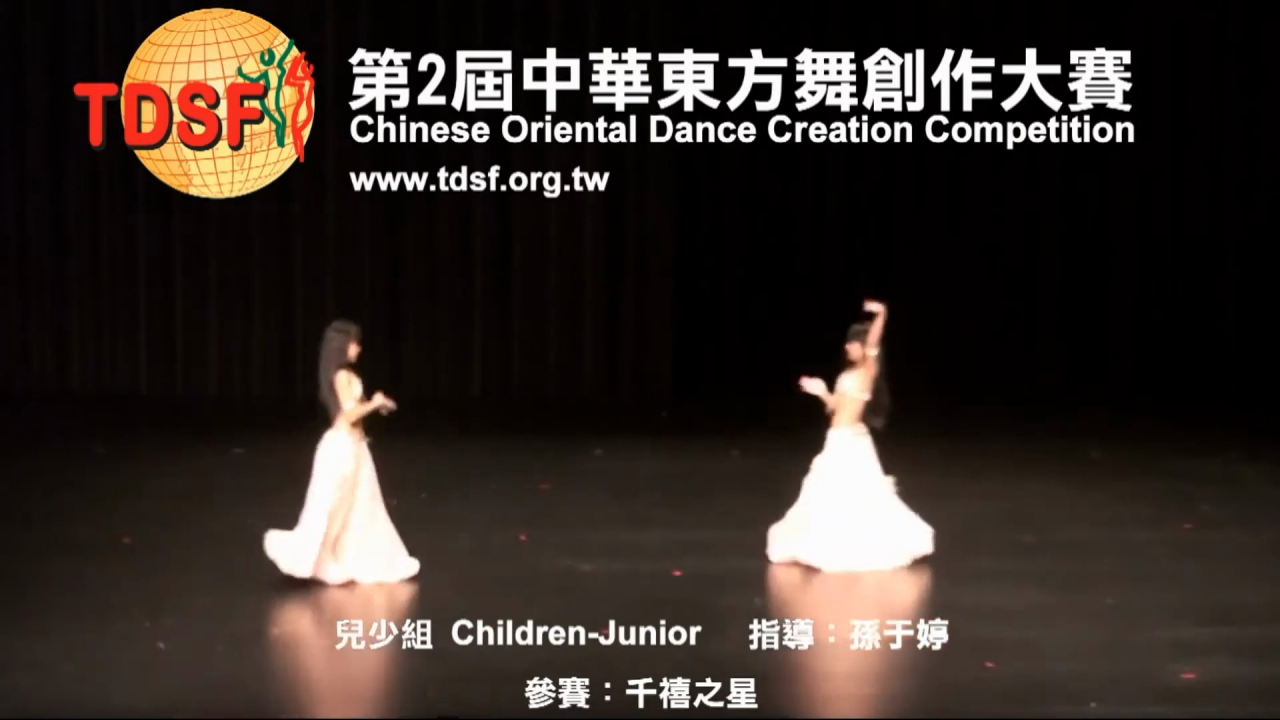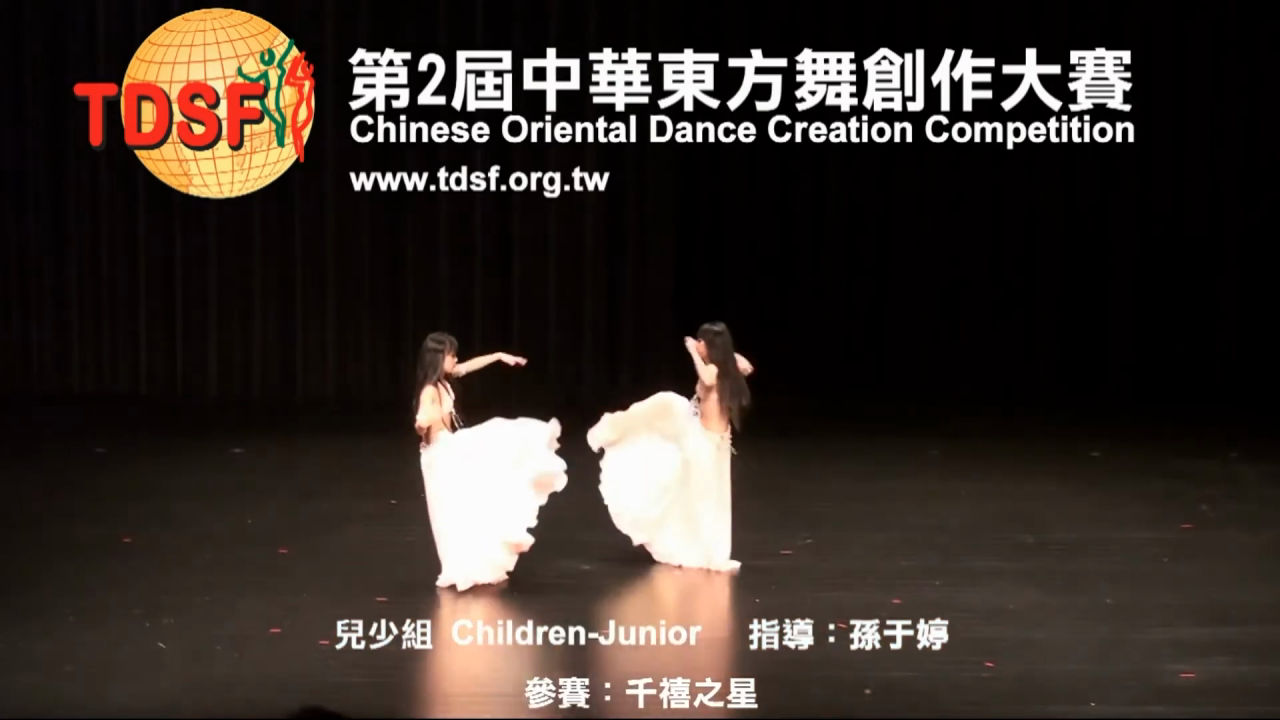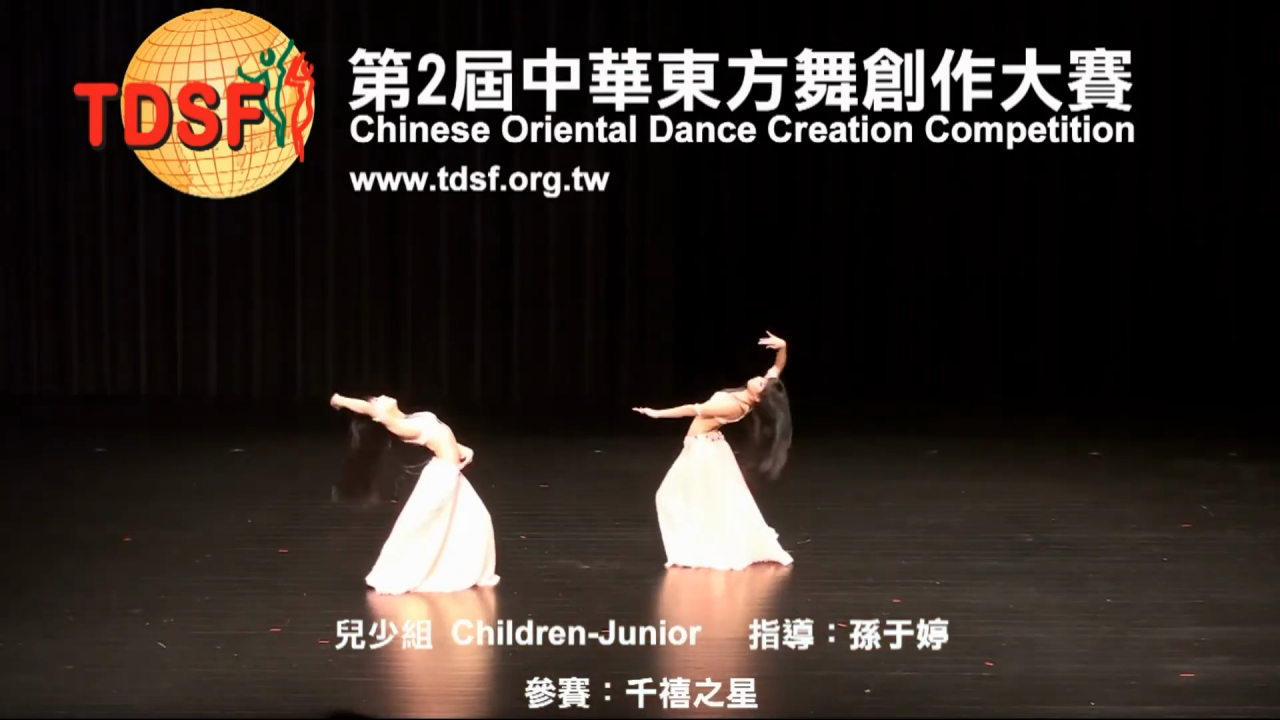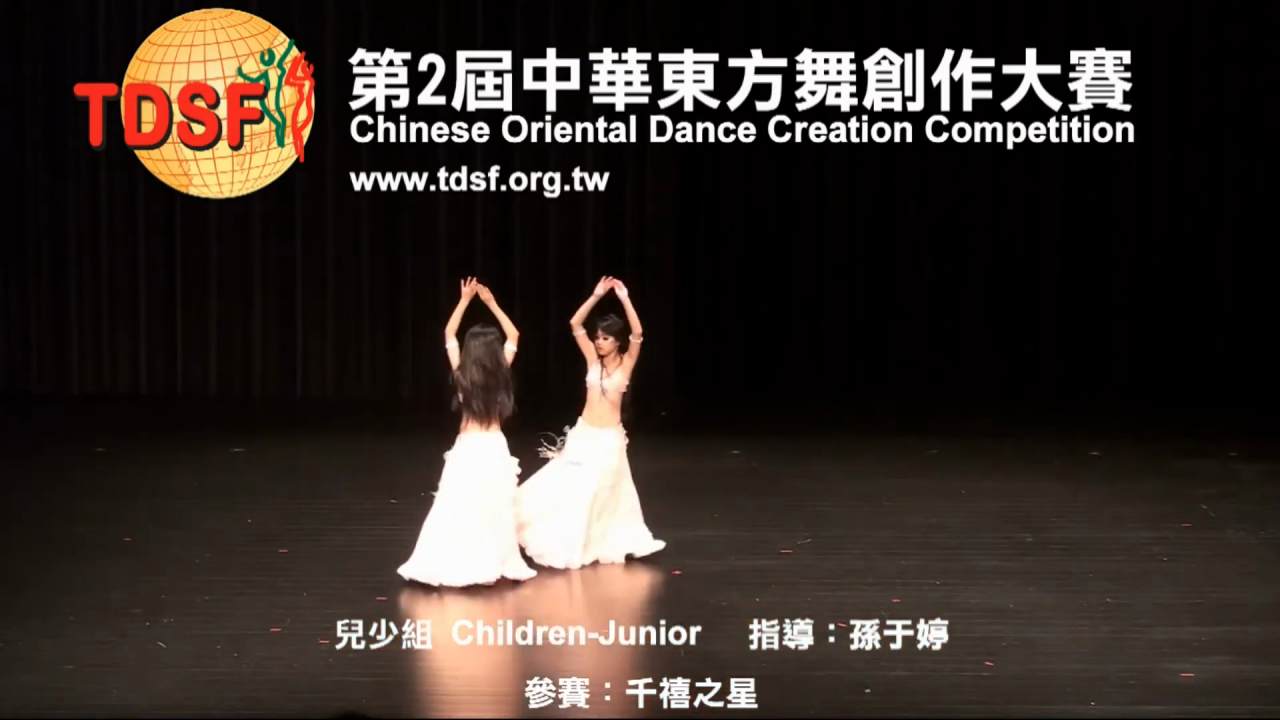
dt=1s
person 1, frame 1
left shoulder: (868, 370)
right shoulder: (848, 373)
left elbow: (873, 345)
left wrist: (880, 317)
right wrist: (822, 391)
left hip: (850, 441)
right hip: (839, 440)
left knee: (865, 496)
right knee: (834, 495)
person 1, frame 2
left shoulder: (713, 369)
right shoulder: (727, 367)
left elbow: (707, 380)
right elbow: (746, 367)
left wrist: (694, 353)
right wrist: (730, 353)
left hip: (708, 441)
right hip: (708, 437)
left knee: (703, 498)
left ankle: (709, 555)
person 1, frame 3
left shoulder: (736, 407)
right shoulder: (745, 397)
left elbow: (694, 409)
right elbow: (778, 367)
left wrist: (657, 413)
right wrist: (782, 347)
left hip: (700, 450)
right hip: (705, 448)
person 1, frame 4
left shoulder: (626, 363)
right shoulder: (592, 358)
left elbow: (637, 334)
right elbow: (575, 324)
left wrist: (625, 299)
right wrist: (597, 295)
left hip: (609, 438)
right hip: (583, 433)
left knee: (597, 493)
right knee: (564, 486)
person 2, frame 1
left shoulder: (341, 372)
right shoulder: (343, 376)
right elbow: (352, 412)
right wrist: (375, 403)
left hip: (352, 446)
right hip: (340, 446)
left knee: (360, 505)
right knee: (332, 504)
left ankle: (364, 565)
person 2, frame 2
left shoulder: (443, 380)
right shoulder: (430, 390)
left elbow: (467, 366)
right elbow: (421, 425)
left wrist: (499, 356)
right wrist: (428, 421)
left hip: (453, 452)
right hip: (440, 455)
right knee: (453, 514)
right ankle: (462, 571)
person 2, frame 3
left shoulder: (409, 421)
right shoulder: (396, 426)
left elbow: (440, 433)
right elbow: (369, 408)
left wrist: (461, 449)
right wrist: (342, 401)
left hip: (449, 473)
right hip: (442, 475)
left knee: (475, 520)
right knee: (417, 527)
left ankle: (469, 573)
right ankle: (392, 578)
person 2, frame 4
left shoulder: (461, 373)
right shoulder: (498, 373)
left elbow: (449, 334)
right elbow: (514, 336)
left wrist: (464, 300)
right wrist: (492, 304)
left hip: (465, 448)
right hip: (493, 449)
left knee: (453, 509)
right knee: (495, 512)
left ankle: (447, 568)
right ankle: (498, 565)
